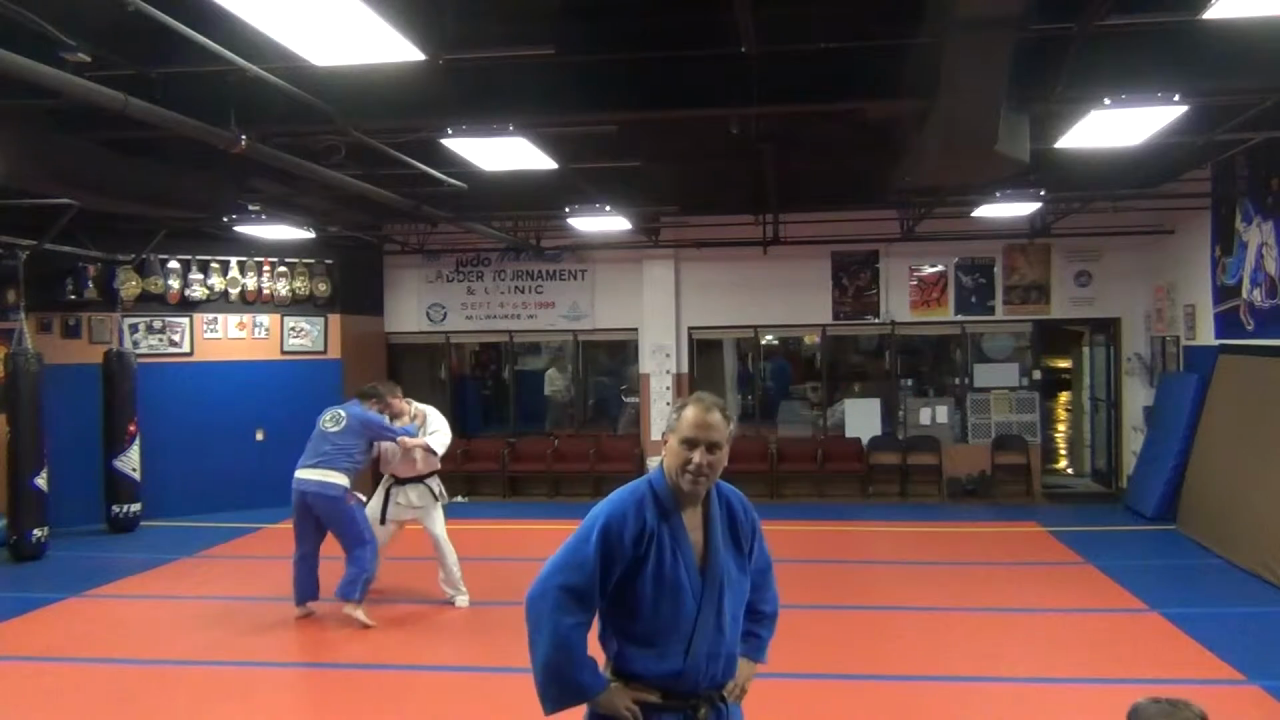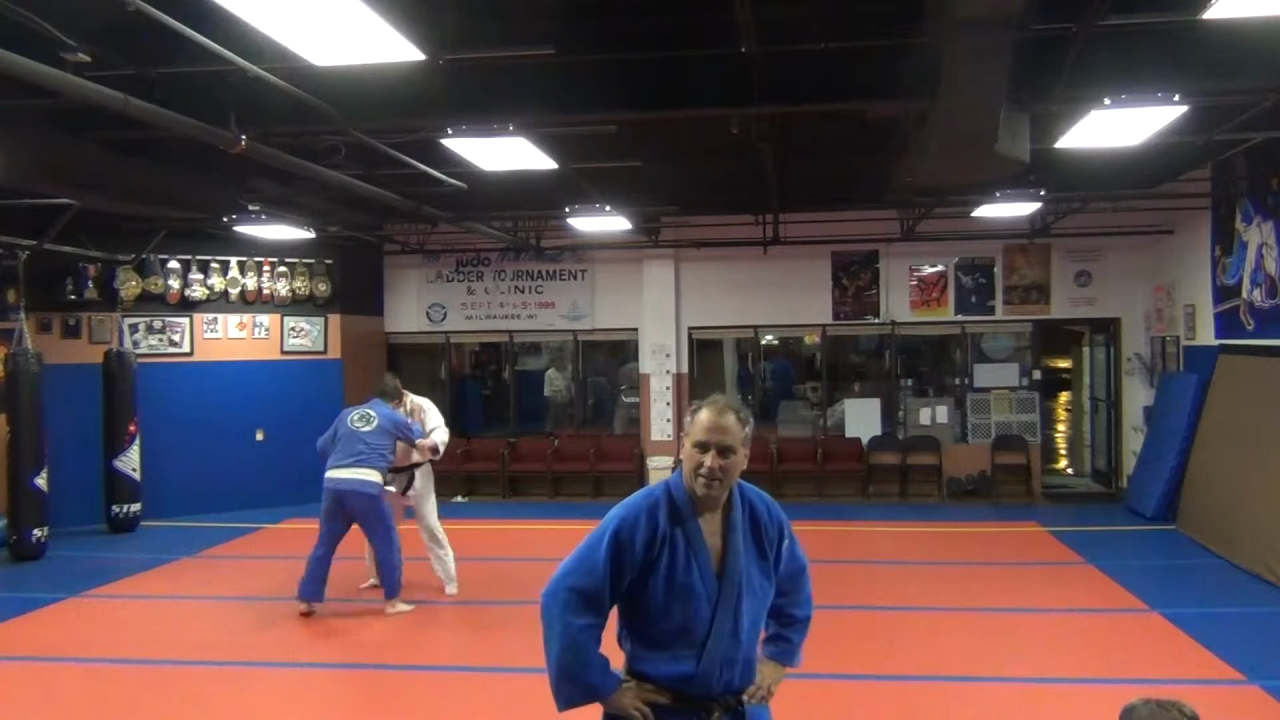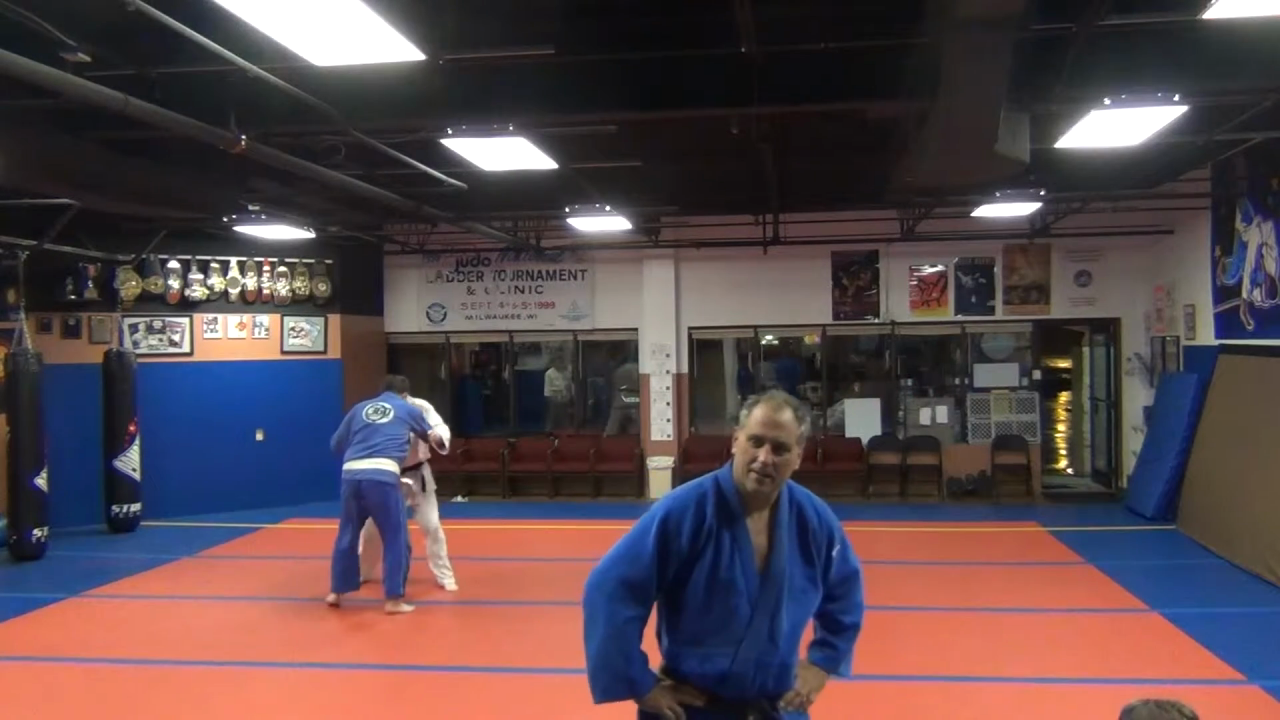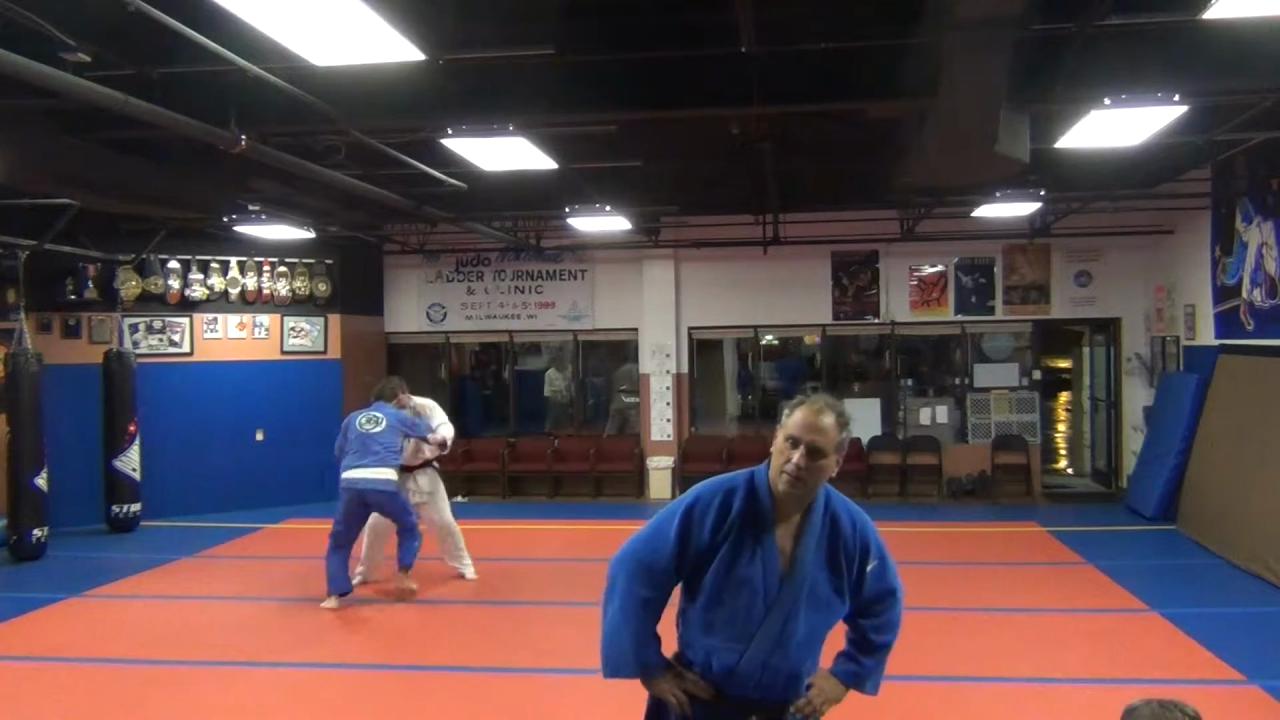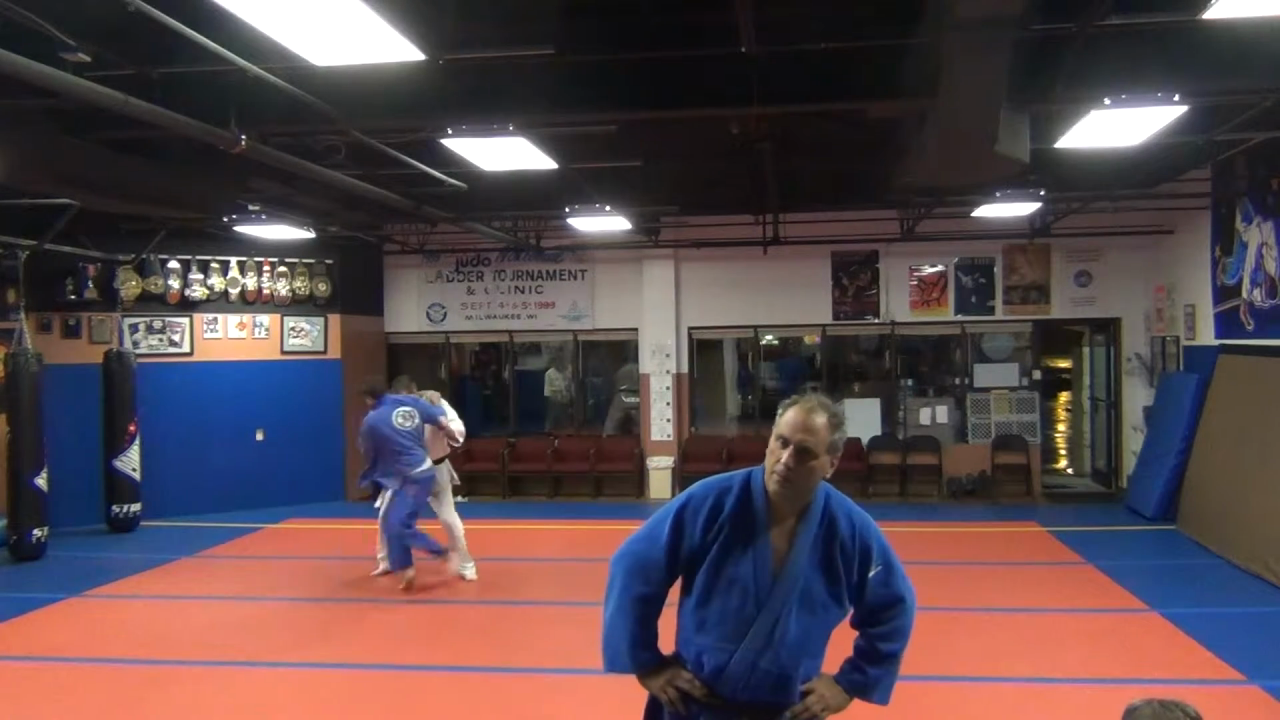
dt=0.3s
person 1, frame 1
left shoulder: (736, 511)
right shoulder: (623, 514)
left elbow: (760, 586)
right elbow: (551, 600)
left wrist: (749, 654)
right wrist: (593, 689)
person 1, frame 2
left shoulder: (764, 515)
right shoulder: (637, 519)
left elbow: (793, 588)
right elbow: (565, 600)
left wrist: (777, 657)
right wrist: (605, 689)
person 1, frame 3
left shoulder: (813, 518)
right shoulder: (683, 511)
left elbow: (845, 592)
right elbow: (609, 591)
left wrist: (821, 663)
right wrist: (640, 685)
person 1, frame 4
left shoulder: (849, 527)
right shoulder: (712, 503)
left elbow: (882, 606)
right elbow: (634, 571)
left wrist: (844, 676)
right wrist: (650, 669)
person 1, frame 5
left shoulder: (851, 529)
right shoulder: (708, 503)
left elbow: (893, 607)
right elbow: (633, 569)
left wrist: (849, 684)
right wrist: (646, 664)
person 2, frame 1
left shoulder: (327, 413)
right shoulder: (368, 418)
right elbow: (404, 437)
right wrist: (416, 424)
left hip: (301, 482)
right hip: (331, 487)
left knee: (306, 548)
right knee: (363, 544)
left ankle: (302, 604)
right ankle: (352, 602)
person 2, frame 2
left shoulder: (348, 414)
right shoulder: (394, 418)
left elbow: (322, 445)
right elbow: (418, 439)
right wrist: (419, 428)
left hip: (333, 482)
right hip: (365, 486)
left knee: (325, 544)
right knee: (387, 543)
left ankle: (307, 600)
right ankle: (392, 601)
person 2, frame 3
left shoulder: (359, 408)
right shoulder: (409, 410)
left elbow: (337, 444)
right elbow: (428, 434)
right wrist: (432, 436)
left hip: (351, 475)
right hip: (383, 476)
left knee: (347, 536)
right knee: (395, 539)
left ankle: (337, 591)
right ankle: (394, 599)
person 2, frame 4
left shoulder: (352, 419)
right shoulder: (401, 417)
left elbow: (340, 452)
right elbow: (429, 434)
left hip: (351, 483)
right hip: (383, 483)
left knee: (340, 540)
right knee: (409, 527)
left ankle: (334, 595)
right ankle: (403, 577)
person 2, frame 5
left shoulder: (371, 421)
right shoulder: (409, 402)
left elbow: (369, 453)
right elbow: (442, 419)
right wrist: (451, 433)
left hip: (414, 479)
right hip: (415, 472)
left knee: (398, 526)
right knee: (393, 524)
left ankle: (444, 555)
right ankle: (405, 567)
person 3, frame 1
left shoulder: (426, 413)
left elbow: (443, 435)
left wrist: (420, 443)
left hip: (422, 486)
right hip: (393, 486)
left knee: (437, 537)
right knee: (371, 532)
left ankle: (457, 592)
person 3, frame 2
left shoulder: (422, 406)
left elbow: (441, 431)
left wrist: (430, 444)
left hip: (416, 474)
right hip: (389, 475)
left knee: (430, 525)
left ankle: (449, 578)
right ankle: (379, 576)
person 3, frame 3
left shoulder: (421, 407)
left elbow: (440, 427)
left wrist: (438, 437)
left hip: (417, 475)
left knee: (431, 525)
right knee: (372, 527)
left ankle: (445, 576)
right ankle: (363, 572)
person 3, frame 4
left shoulder: (426, 406)
left elbow: (445, 426)
left wrist: (441, 438)
left hip: (425, 474)
left knee: (444, 521)
right knee: (377, 524)
left ankle: (464, 567)
right ankle: (363, 573)
person 3, frame 5
left shoulder: (437, 405)
left elbow: (456, 425)
left wrist: (450, 430)
left hip: (437, 471)
left knee: (449, 520)
left ankle: (464, 566)
right ankle: (387, 563)
